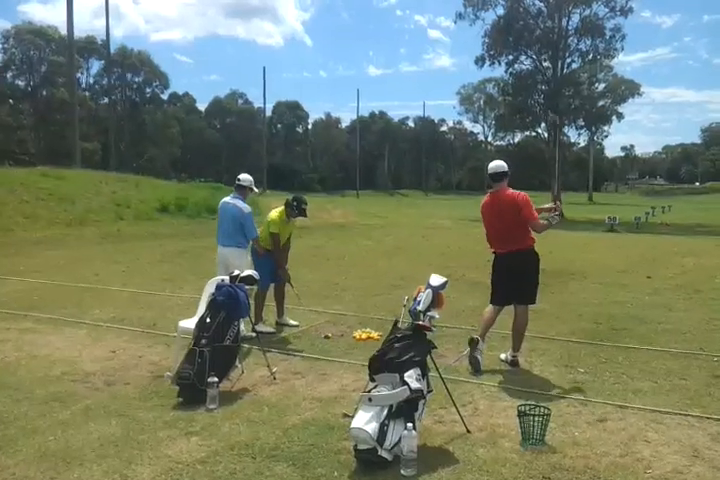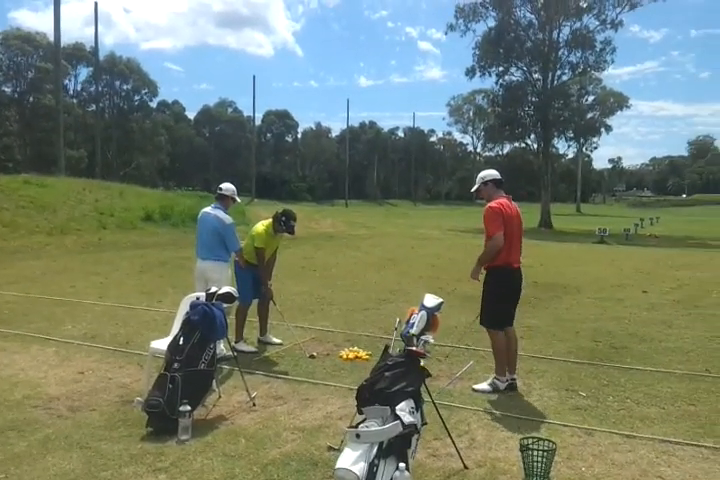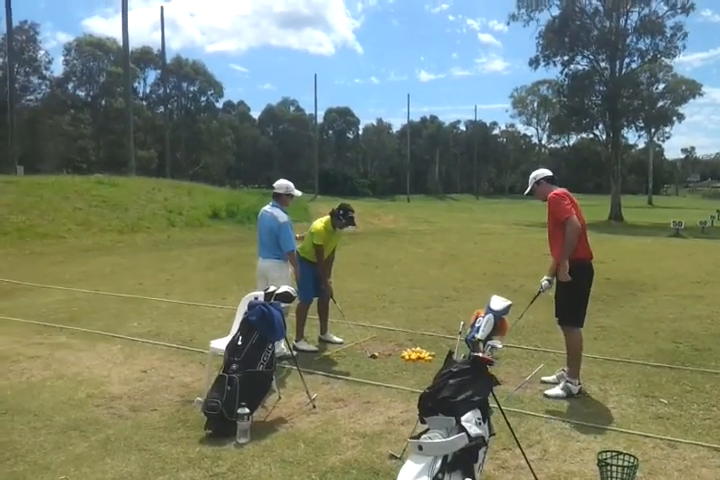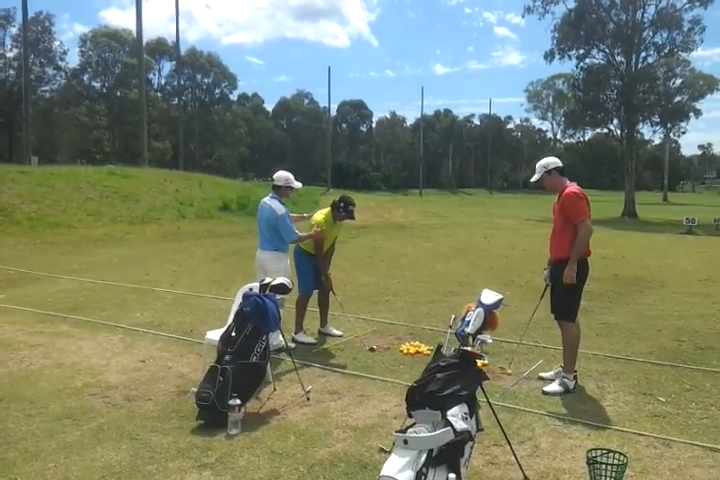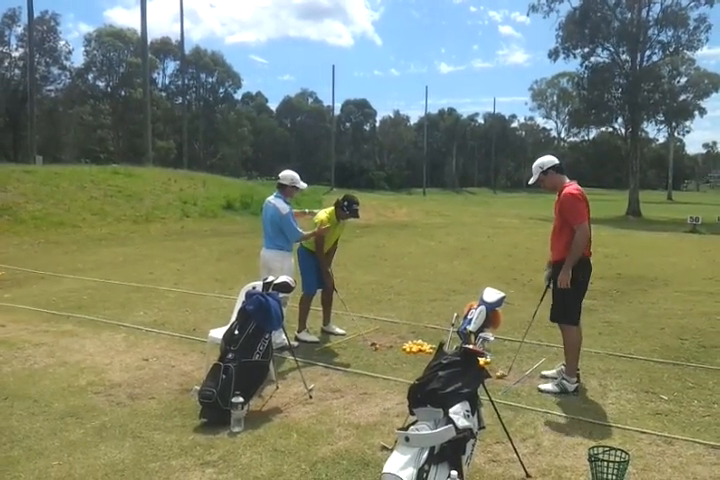
dt=1s
person 1, frame 1
left shoulder: (486, 203)
right shoulder: (518, 197)
right elbow: (536, 227)
left wrist: (541, 209)
right wrist: (551, 220)
left hip: (501, 259)
right hip: (524, 257)
left knee: (496, 303)
right knee: (522, 307)
left ankle: (480, 339)
right ankle: (514, 355)
person 1, frame 2
left shoulder: (493, 208)
right shoulder: (513, 207)
left elbow: (497, 242)
left wrist: (478, 265)
left hip: (499, 273)
right hip: (514, 272)
left knee: (494, 327)
right knee: (507, 326)
left ankle: (500, 379)
right ankle: (511, 377)
person 1, frame 3
left shoulder: (556, 196)
right shoulder: (559, 199)
left elbow: (574, 226)
left wrist: (564, 263)
right wrist: (549, 276)
left hip: (575, 269)
right hip: (570, 269)
left knee: (571, 324)
right knee: (566, 323)
left ankle: (573, 382)
right ankle: (569, 372)
person 1, frame 4
left shoulder: (572, 194)
right shoulder: (562, 197)
left elbow: (586, 229)
left wrist: (572, 264)
right wrist: (550, 265)
left hip: (571, 267)
right hip: (561, 265)
left knee: (567, 320)
right knee: (566, 319)
left ankle: (569, 377)
right ankle: (566, 369)
person 1, frame 5
left shoulder: (570, 195)
right shoulder: (564, 195)
left elbow: (583, 233)
left wrist: (566, 269)
right wrist: (552, 265)
left hip: (572, 269)
right hip: (566, 267)
left knee: (567, 322)
right knee: (570, 321)
left ankle: (570, 380)
right ankle: (570, 369)
person 2, frame 1
left shoulder: (223, 203)
right shoulder: (244, 209)
right elbow: (253, 236)
left hip: (221, 250)
right hip: (238, 253)
right ankle: (238, 329)
person 2, frame 2
left shoulder: (203, 213)
right shoulder: (225, 220)
right elbow: (235, 249)
left hip: (201, 264)
right hip: (218, 267)
right ankle: (216, 349)
person 2, frame 3
left shoulder: (263, 212)
right shoulder: (282, 218)
right elbow: (288, 250)
left wrist: (295, 236)
right wrist: (296, 268)
left hip: (262, 263)
right hip: (277, 266)
right ankle: (276, 348)
person 2, frame 4
left shoulder: (264, 203)
right shoulder: (279, 209)
right elbow: (293, 238)
left wrist: (305, 217)
right wrist: (312, 235)
left hip: (262, 254)
right hip: (276, 258)
right knee: (276, 300)
right ankle: (274, 341)
person 2, frame 5
left shoulder: (269, 201)
right shoulder: (283, 208)
right elbow: (297, 237)
right wrist: (316, 233)
left hip: (266, 253)
right hip: (280, 257)
right ankle: (277, 339)
person 3, frame 1
left shoulder: (291, 218)
right shoulder: (275, 218)
left elbow: (287, 241)
right elbow: (276, 246)
left wrist: (285, 264)
right wrist: (283, 270)
left hip: (274, 251)
right hip: (262, 251)
left knee: (280, 283)
right knee: (263, 286)
left ankle: (281, 317)
right ankle: (258, 323)
person 3, frame 2
left shoulder: (278, 231)
right shoulder: (261, 231)
left elbow: (272, 255)
right elbow: (261, 261)
left wrist: (268, 279)
right wrist: (266, 286)
left hip: (258, 265)
right hip: (244, 264)
left knee: (265, 298)
right knee: (245, 301)
left ankle: (263, 335)
right ankle: (238, 341)
person 3, frame 3
left shoulder: (338, 228)
right shoulder: (319, 228)
left elbow: (331, 253)
right elbow: (319, 258)
left wrist: (328, 278)
right wrist: (325, 283)
left hip: (317, 262)
right hip: (304, 261)
left knee: (324, 296)
right knee: (306, 299)
left ankle: (324, 333)
right ankle: (299, 340)
person 3, frame 4
left shoulder: (338, 220)
right shoulder: (320, 220)
left elbow: (331, 245)
right elbow: (318, 250)
left wrist: (326, 270)
right wrist: (325, 275)
left hip: (318, 255)
right hip: (305, 254)
left knee: (325, 289)
right knee: (306, 292)
left ankle: (324, 326)
right ankle: (298, 332)
person 3, frame 5
left shoulder: (342, 219)
right shoulder: (323, 219)
left elbow: (333, 244)
right elbow: (319, 248)
left wrist: (328, 267)
right wrist: (325, 272)
left hip: (321, 253)
right hip: (308, 253)
left knee: (328, 287)
right knee: (310, 291)
left ankle: (326, 324)
right ankle: (301, 331)
